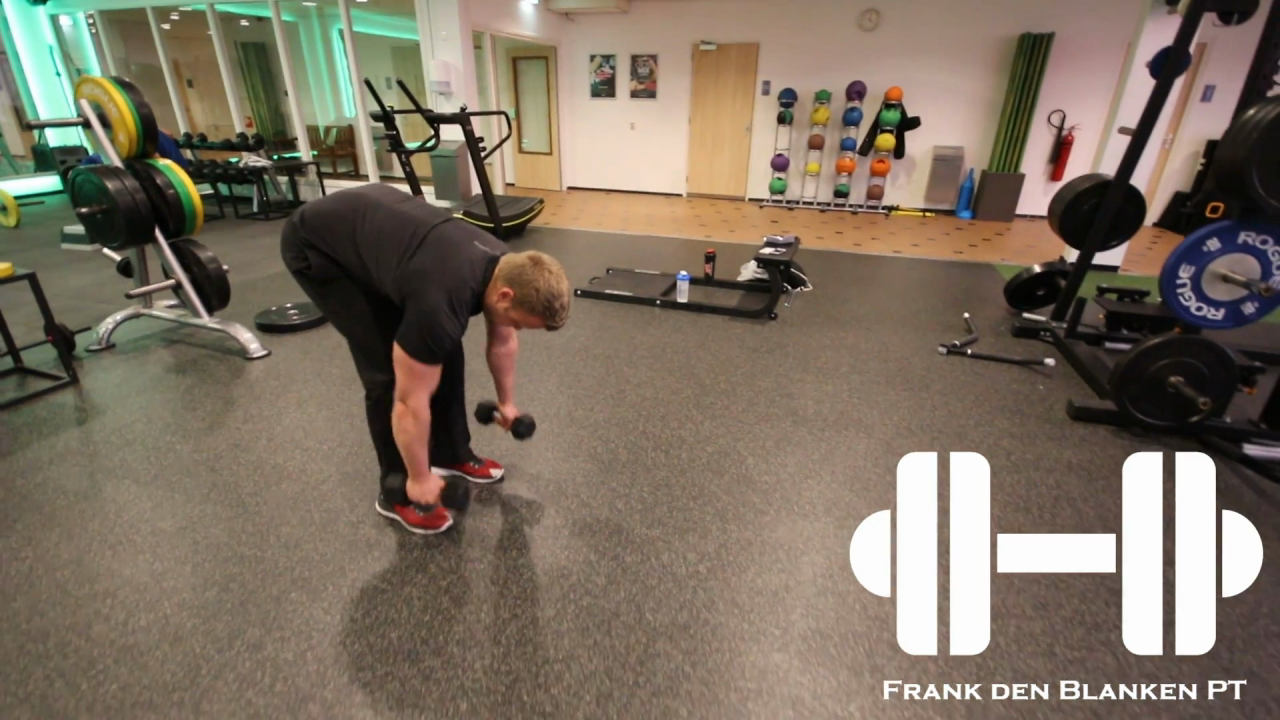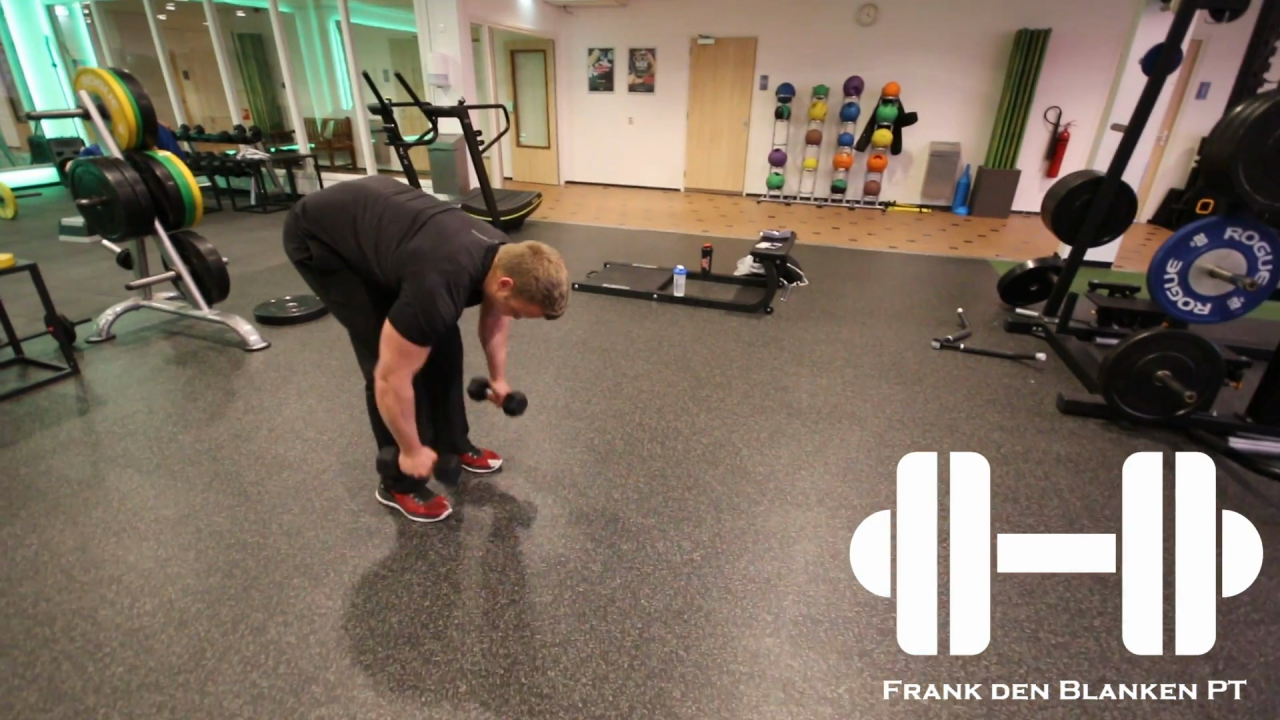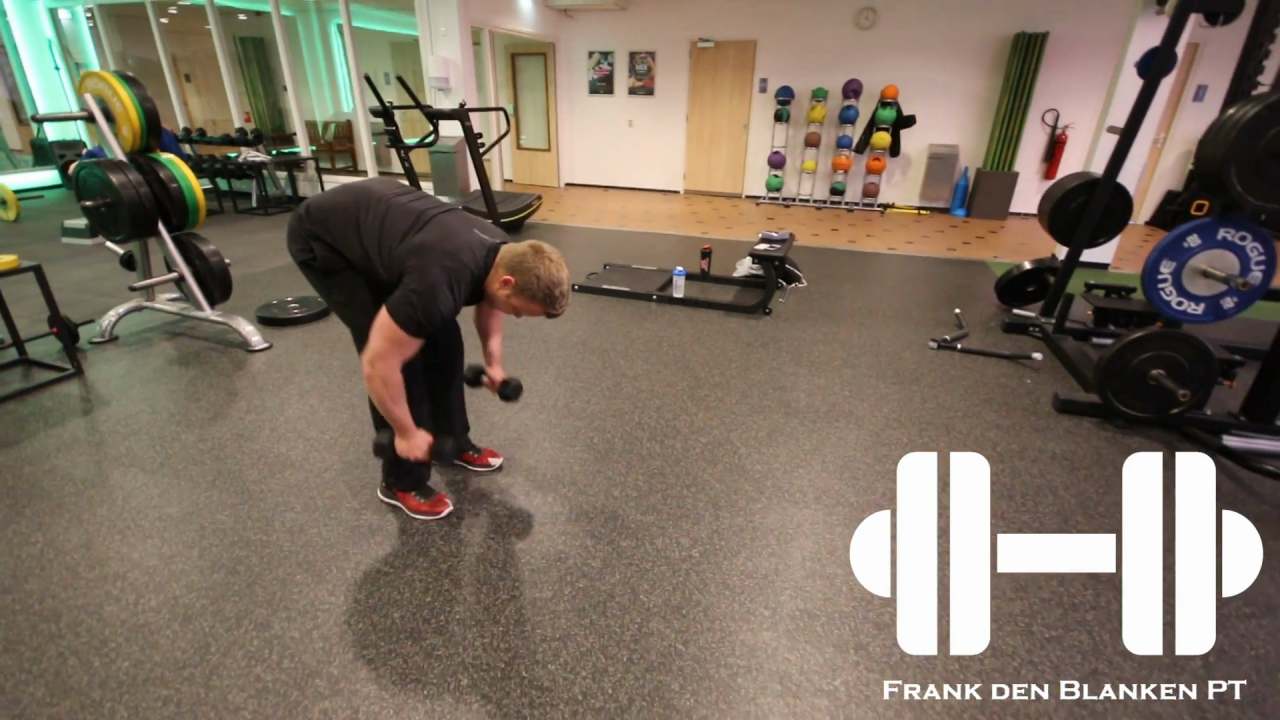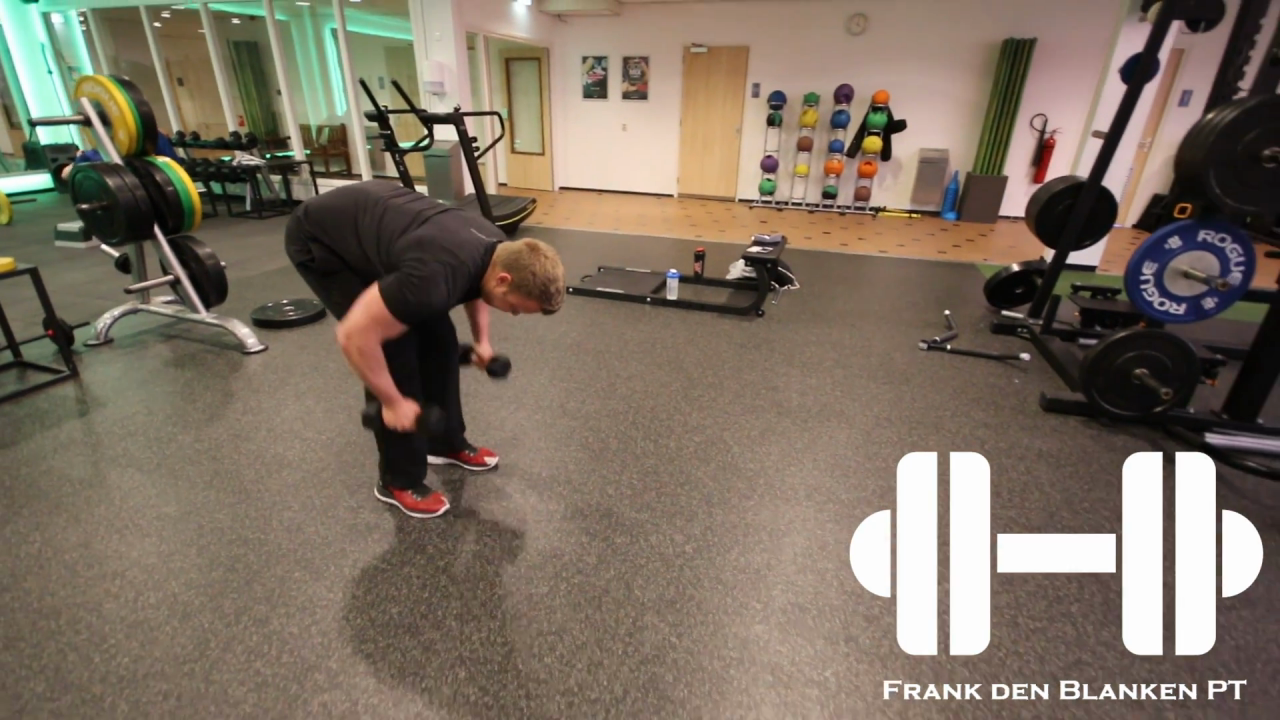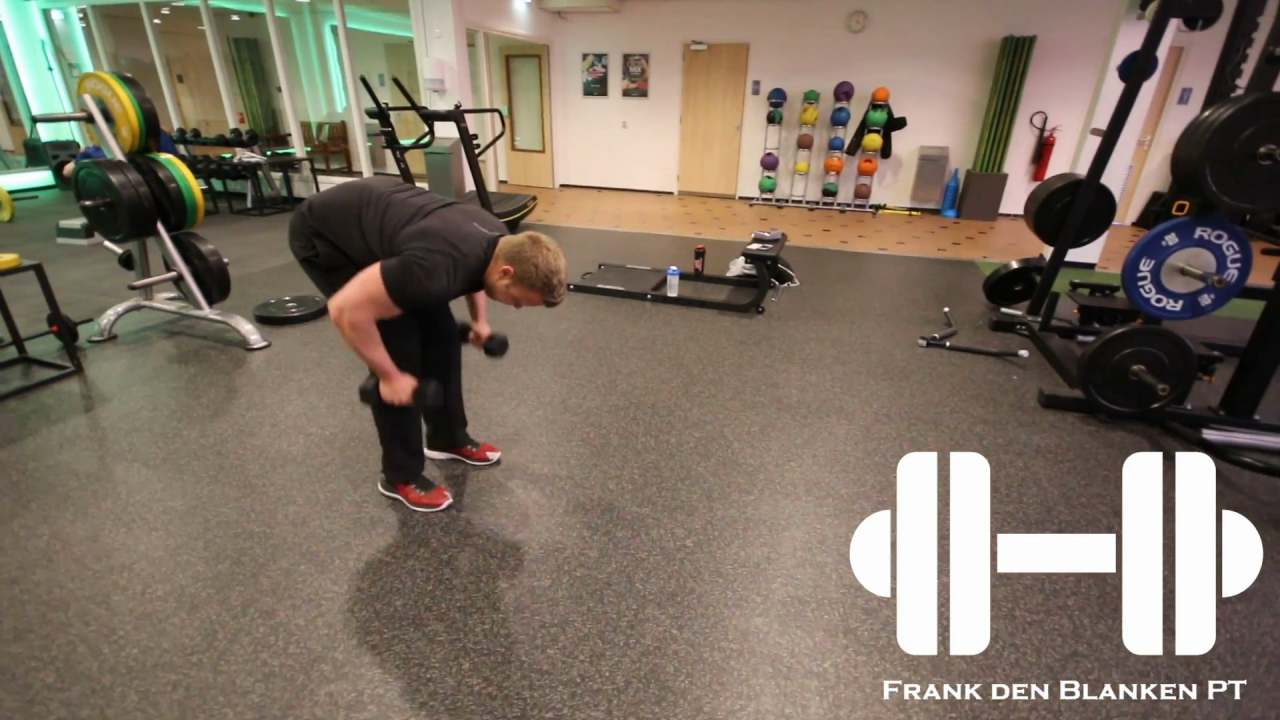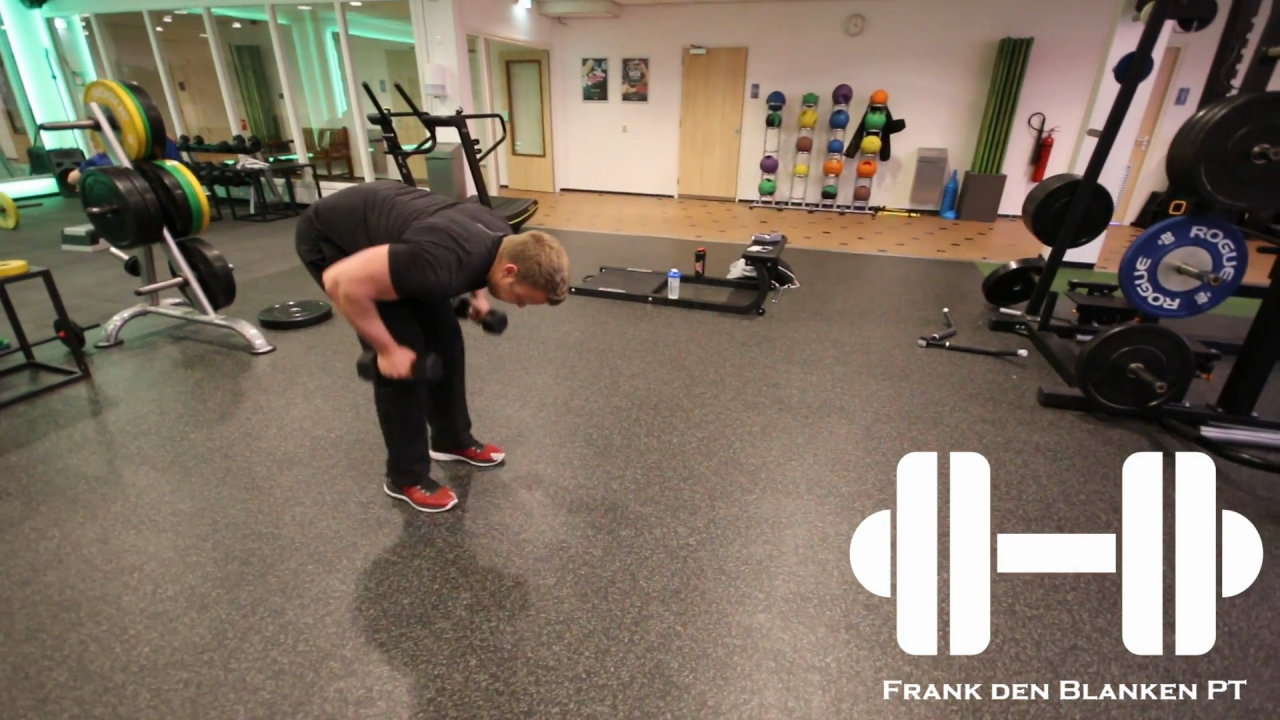
dt=0.1s
person 1, frame 1
left shoulder: (504, 268)
right shoulder: (441, 302)
left elbow: (502, 342)
right elbow: (411, 403)
left wrist: (506, 401)
right wrist: (420, 479)
right hip: (316, 245)
left knee: (444, 353)
right knee: (389, 369)
left ankle: (452, 454)
right ankle: (399, 495)
person 1, frame 2
left shoulder: (502, 255)
right shoulder: (437, 289)
left elbow: (493, 321)
right elbow: (391, 380)
left wrist: (497, 377)
right wrist: (412, 452)
right hip: (318, 237)
left knee: (444, 341)
right knee: (395, 362)
left ankle: (452, 444)
right ankle: (400, 484)
person 1, frame 3
left shoulder: (503, 255)
right shoulder: (439, 285)
left elbow: (488, 306)
right elbow: (377, 365)
left wrist: (493, 362)
right wrist: (407, 434)
left hip: (374, 212)
right hip: (322, 238)
left knee: (443, 340)
right knee: (394, 355)
left ankle: (453, 443)
right ankle: (401, 481)
person 1, frame 4
left shoulder: (498, 249)
right shoulder: (433, 279)
right elbow: (354, 336)
left wrist: (480, 338)
right wrist: (393, 404)
left hip: (371, 213)
right hip: (319, 239)
left knee: (439, 339)
right knee: (396, 354)
left ankle: (447, 443)
right ankle: (399, 481)
person 1, frame 5
left shoulder: (500, 243)
right shoulder: (436, 269)
right elbow: (345, 310)
left wrist: (479, 319)
right wrist: (389, 377)
left hip: (373, 209)
right hip: (323, 235)
left knee: (441, 333)
right knee: (399, 346)
left ankle: (449, 437)
right ankle: (401, 475)
person 1, frame 6
left shoulder: (503, 240)
right shoulder: (440, 266)
right elbow: (340, 283)
left wrist: (477, 296)
right wrist: (388, 350)
left hip: (379, 216)
right hip: (327, 236)
left knee: (444, 338)
right knee: (407, 357)
left ankle: (453, 440)
right ankle: (407, 477)
